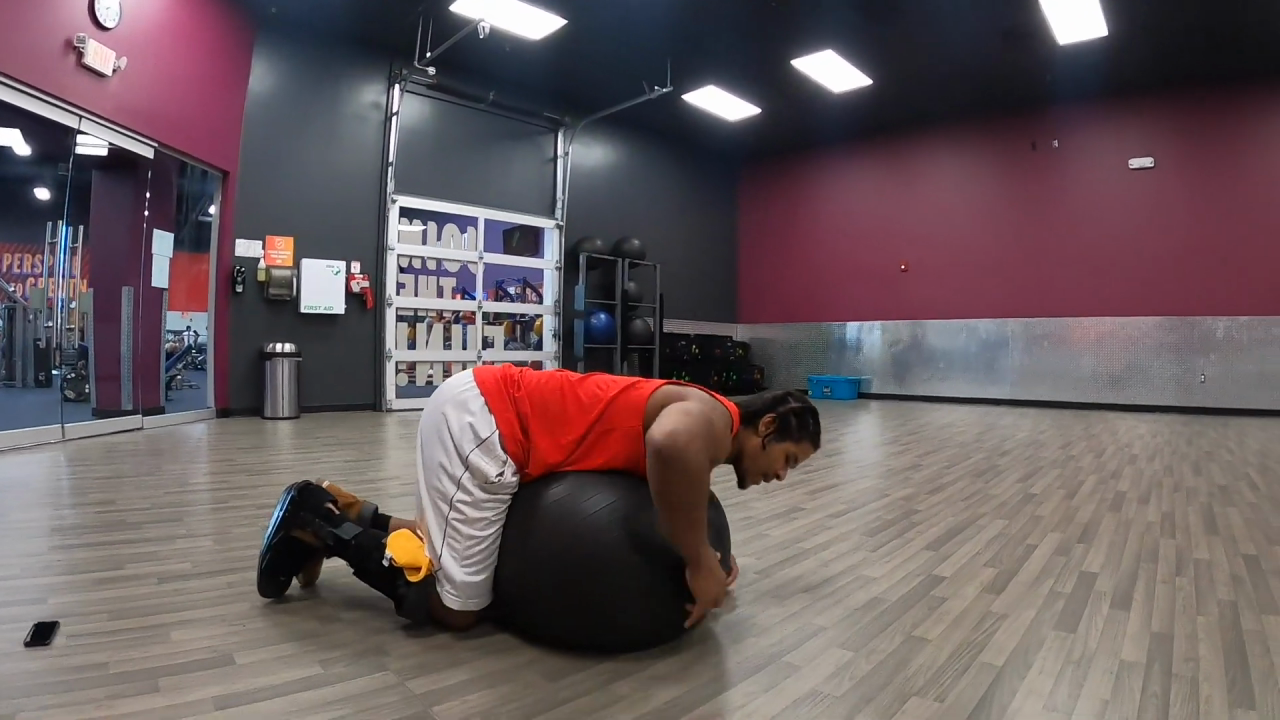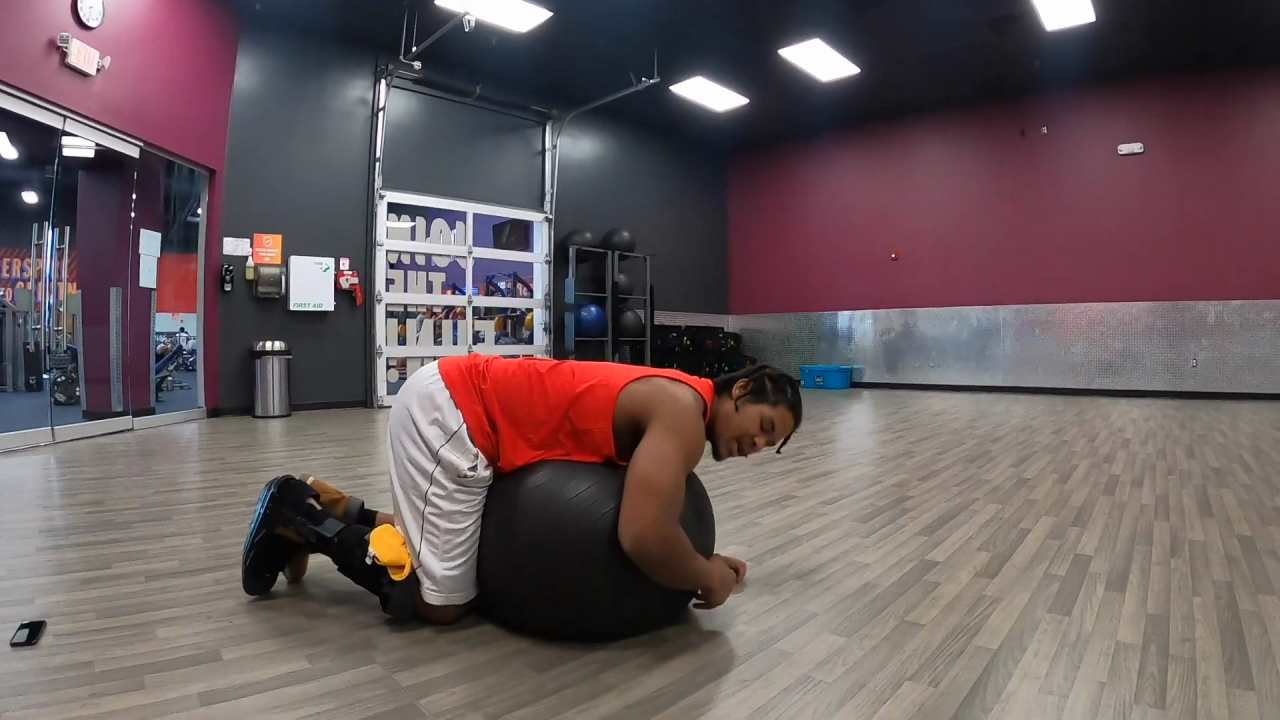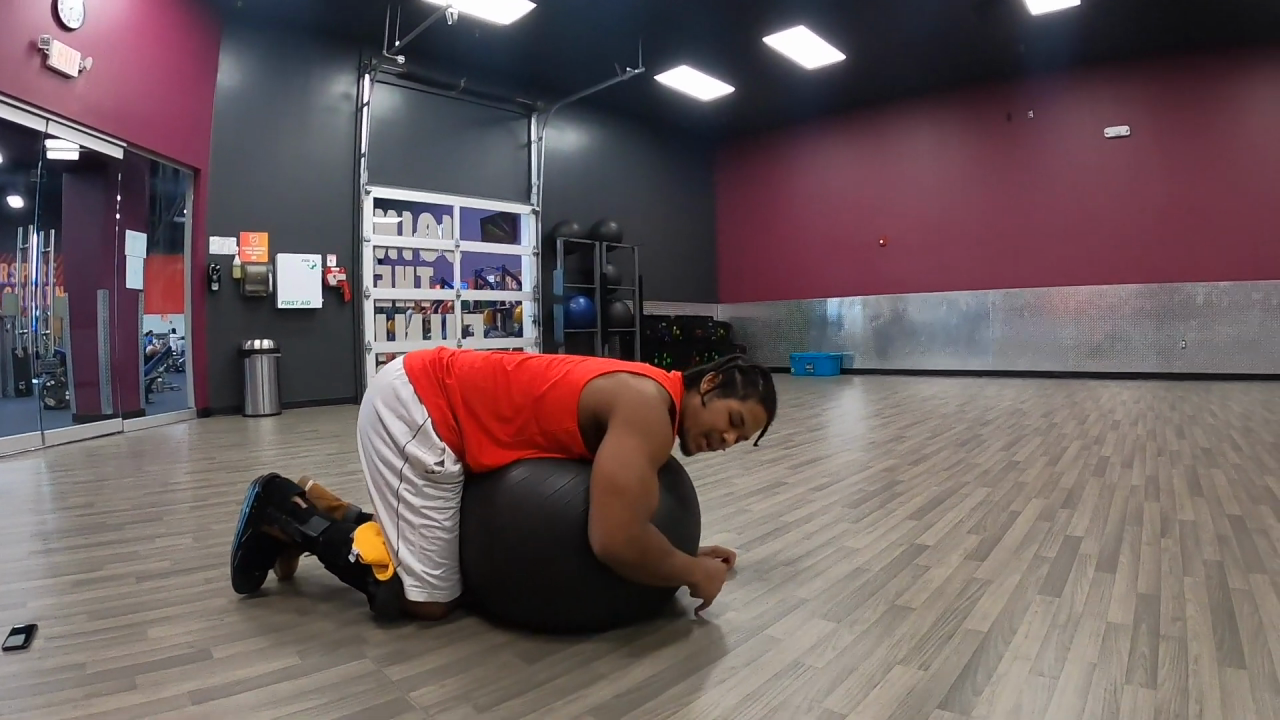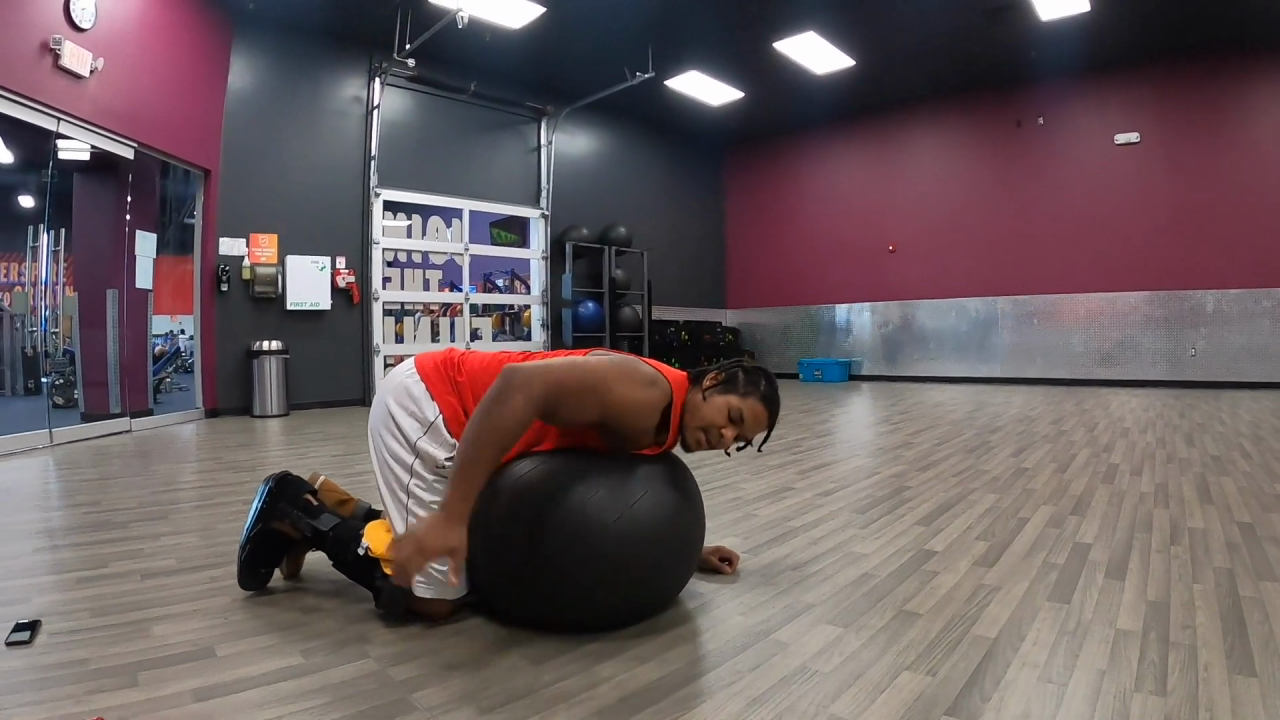
dt=0.4s
person 1, frame 1
left shoulder: (702, 434)
right shoulder: (714, 424)
right elbow: (672, 442)
left wrist: (696, 552)
right wrist: (698, 562)
left hip: (482, 407)
right hip: (480, 417)
right knee: (455, 606)
left ankle: (345, 513)
right ankle: (320, 522)
person 1, frame 2
left shoulder: (664, 405)
right shoulder: (683, 412)
left elbow: (639, 516)
right elbow: (643, 539)
left wrist: (698, 561)
right wrist: (707, 577)
left hip: (453, 398)
right hip: (449, 411)
left knee: (452, 547)
right knee: (439, 601)
left ankle: (330, 507)
right ankle: (300, 517)
person 1, frame 3
left shoulder: (646, 403)
right shoulder: (648, 409)
left elbow: (618, 511)
right elbow: (615, 541)
left wrist: (685, 554)
right wrist: (695, 575)
left hip: (427, 396)
right hip: (415, 405)
left knee: (464, 556)
right knee: (428, 598)
left ankle: (327, 510)
right ankle: (286, 513)
person 1, frame 4
left shoulder: (661, 423)
right shoulder: (644, 392)
right elbow: (520, 384)
right wrist: (453, 514)
left hip: (442, 404)
right hip: (424, 401)
left knee: (466, 555)
right knee: (435, 596)
left ankle: (333, 504)
right ankle: (298, 510)
